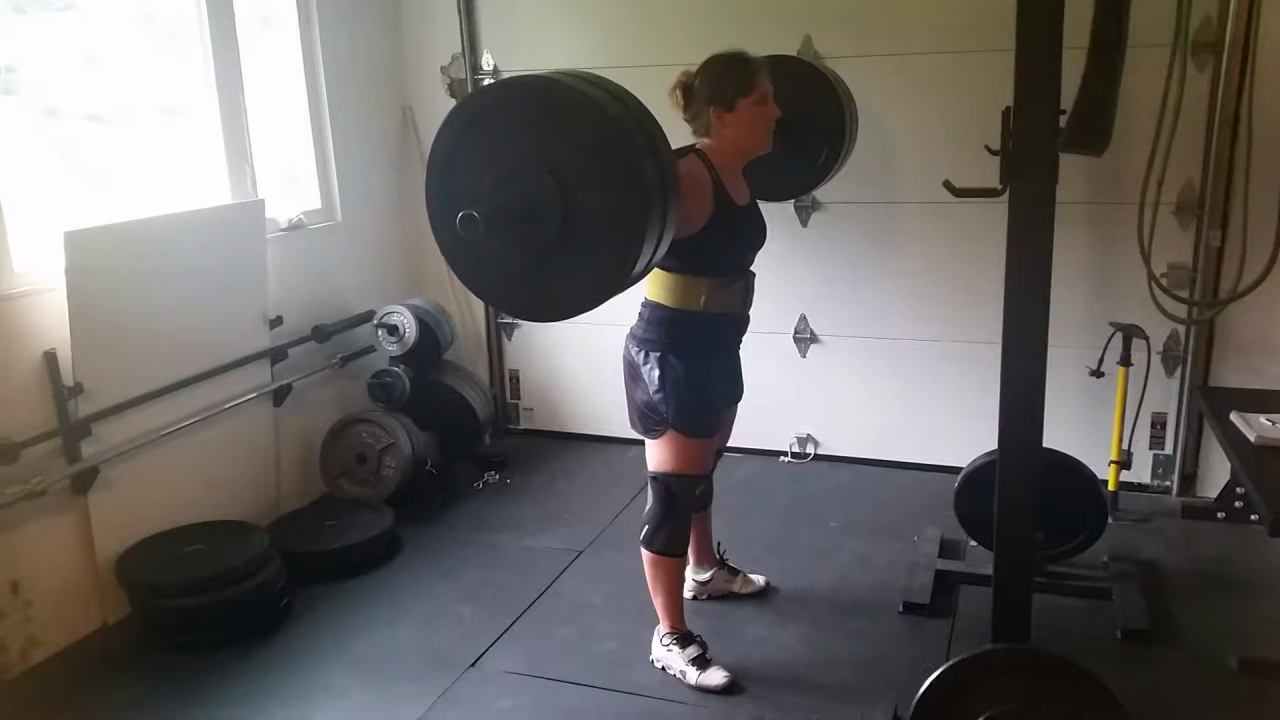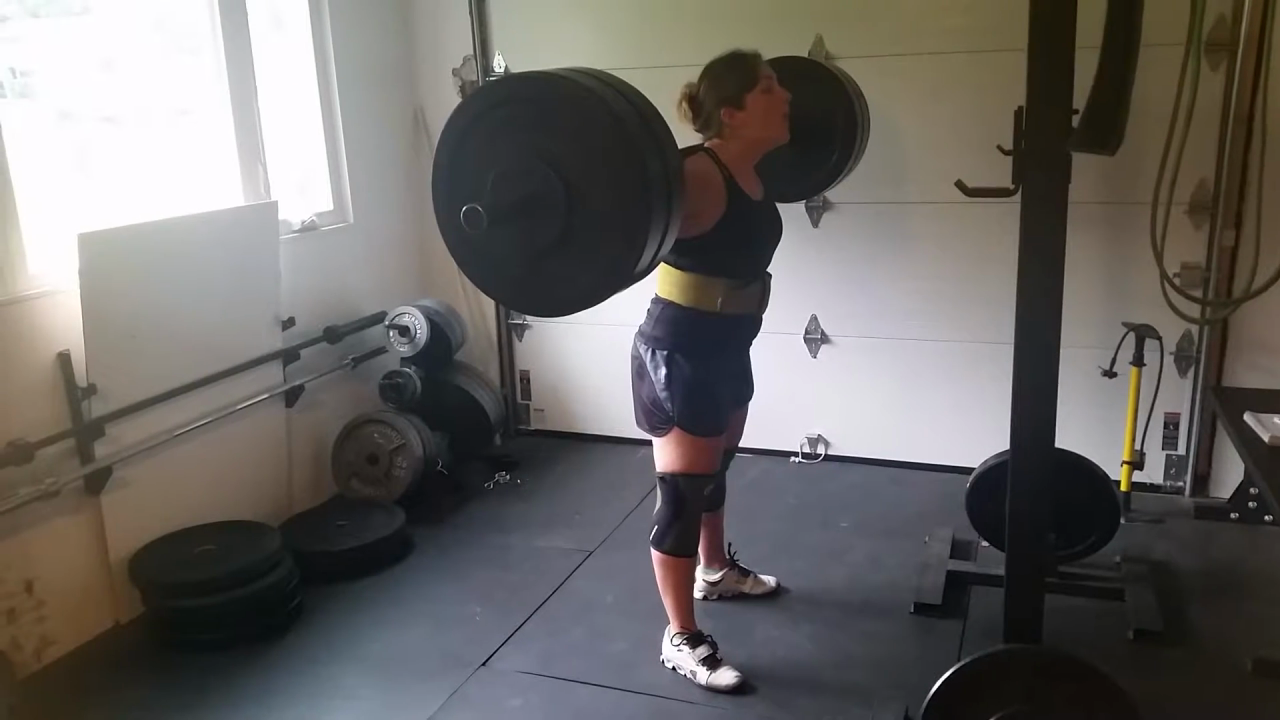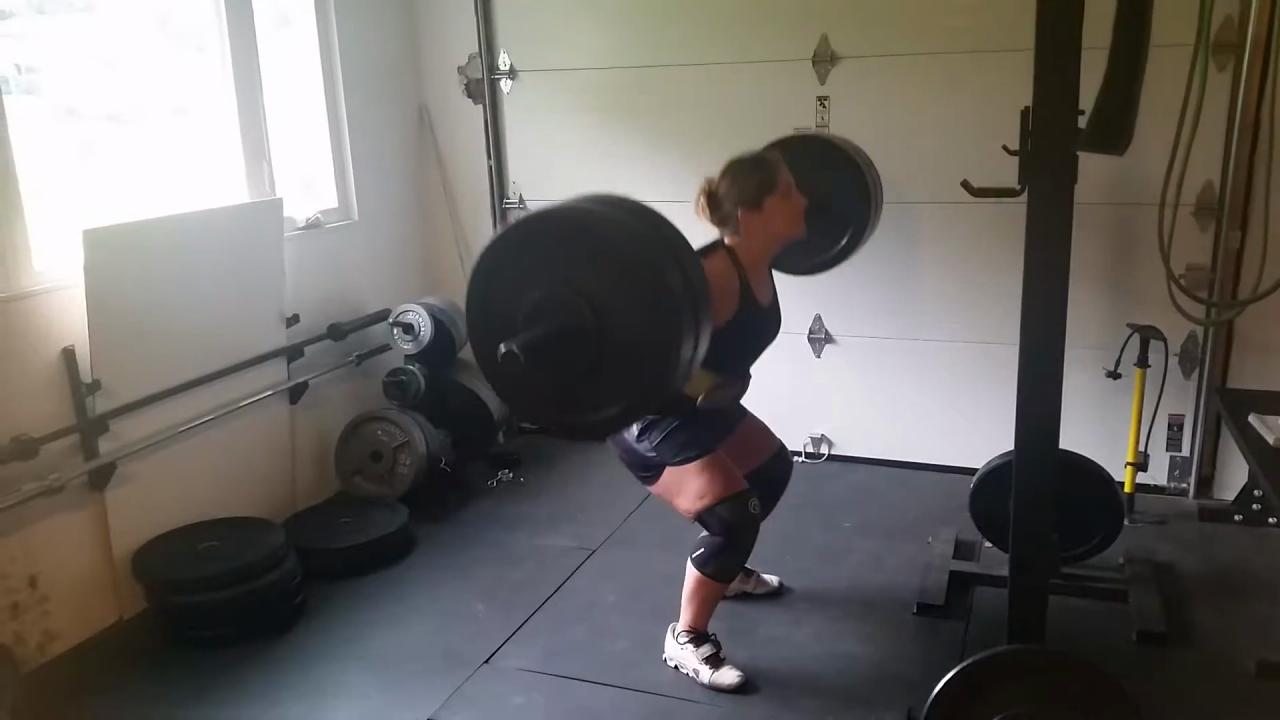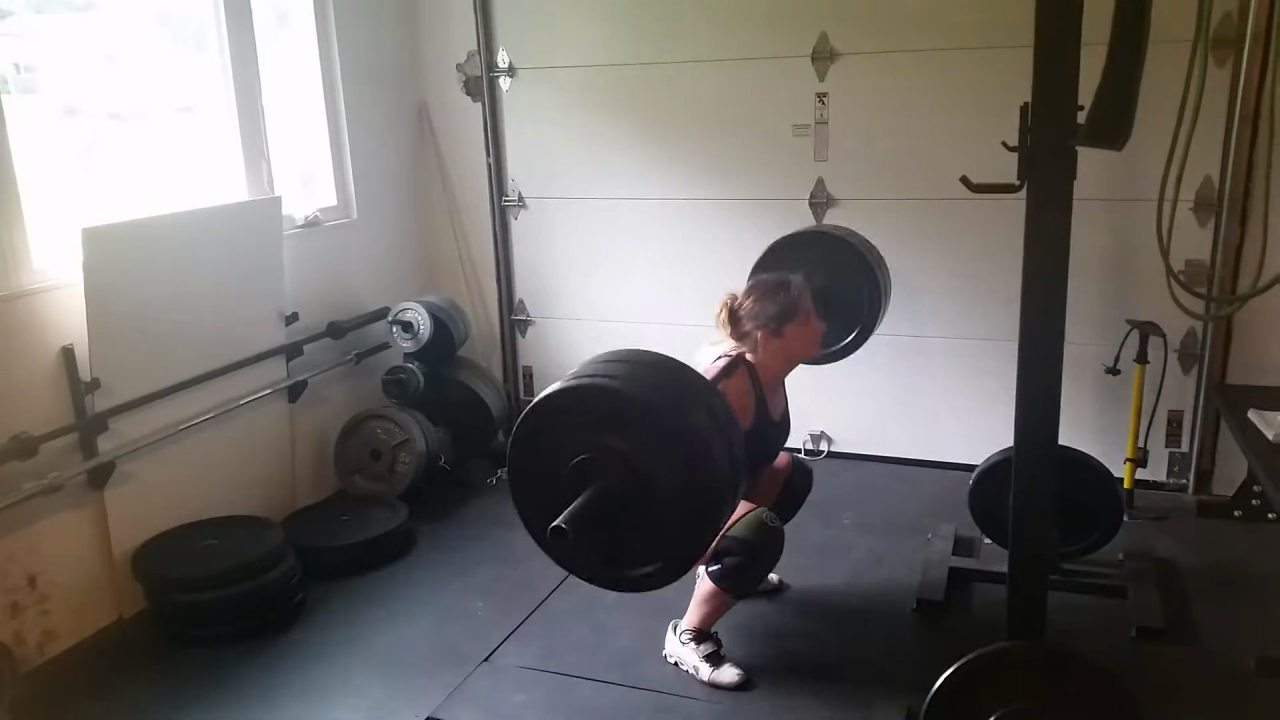
dt=0.7s
person 1, frame 1
left shoulder: (733, 174)
right shoulder: (685, 179)
left wrist: (767, 143)
left hip: (715, 347)
right hip: (670, 354)
left knee: (703, 471)
right knee: (674, 492)
left ankle: (707, 570)
right ankle: (672, 639)
person 1, frame 2
left shoulder: (747, 172)
right shoulder: (697, 176)
left hip: (725, 346)
right hip: (678, 352)
left knee: (715, 469)
right knee: (682, 493)
left ankle: (716, 569)
right ankle: (681, 640)
person 1, frame 3
left shoulder: (757, 265)
right shoulder: (715, 275)
left hip: (707, 407)
right hip: (655, 421)
left knee: (772, 470)
right knee: (734, 515)
left ankle: (729, 572)
right ankle: (686, 640)
person 1, frame 4
left shoulder: (764, 365)
right shoulder: (731, 393)
left knee: (793, 476)
right knee: (758, 535)
left ankle: (723, 571)
right ankle: (688, 637)
